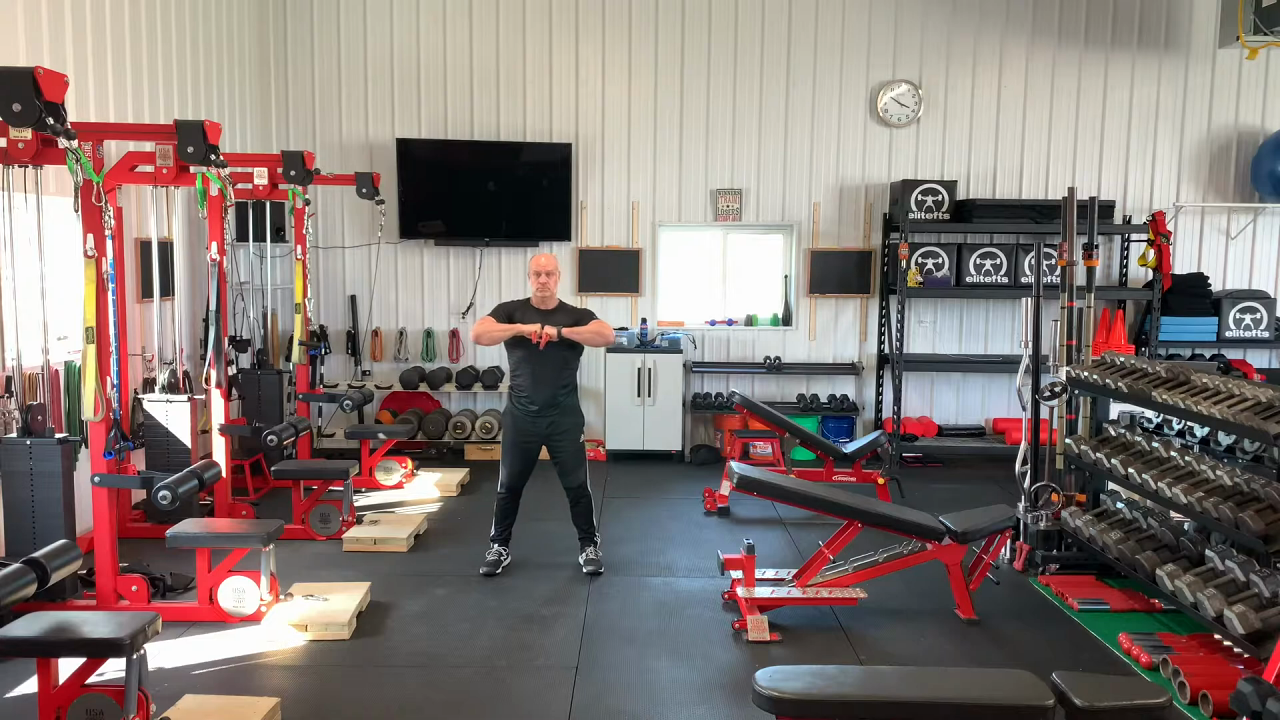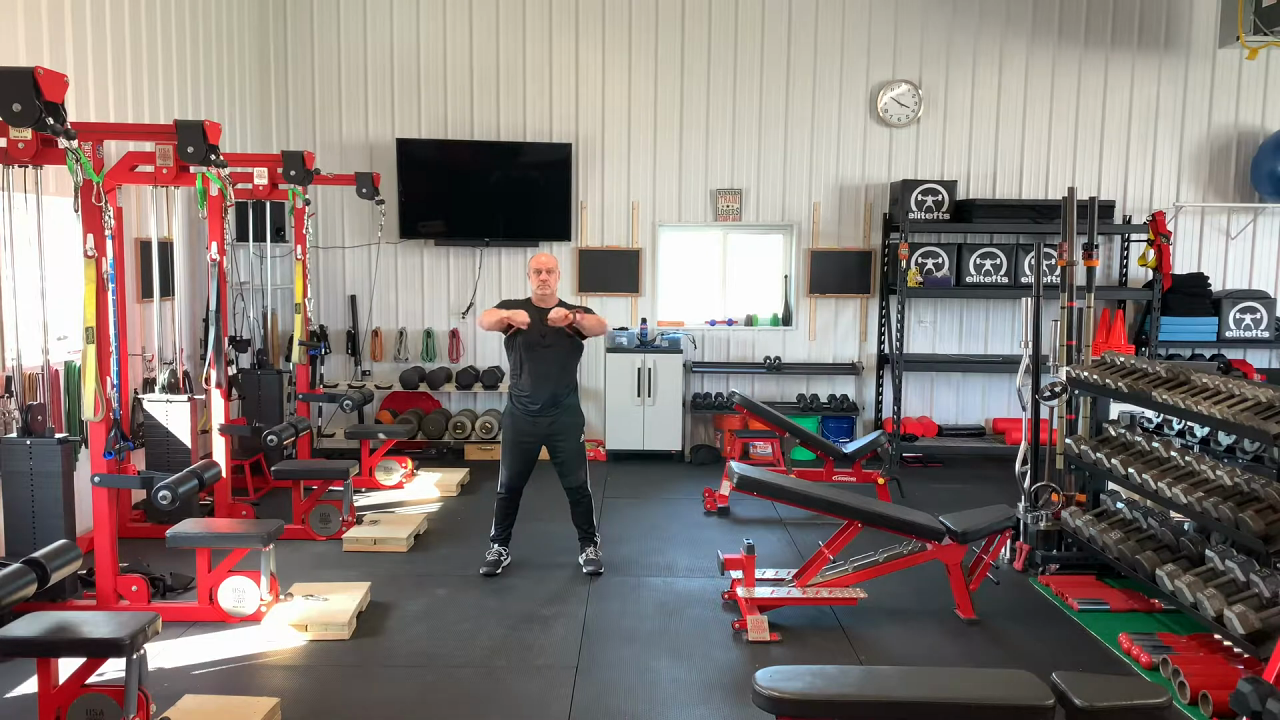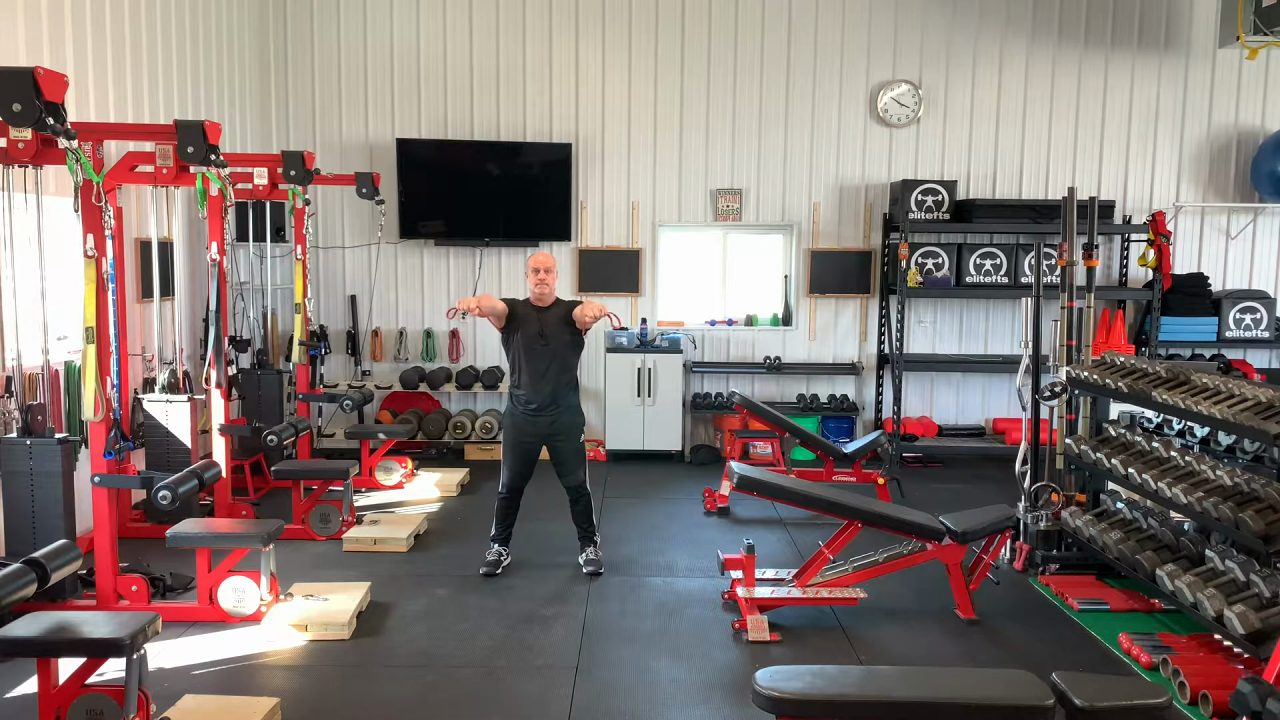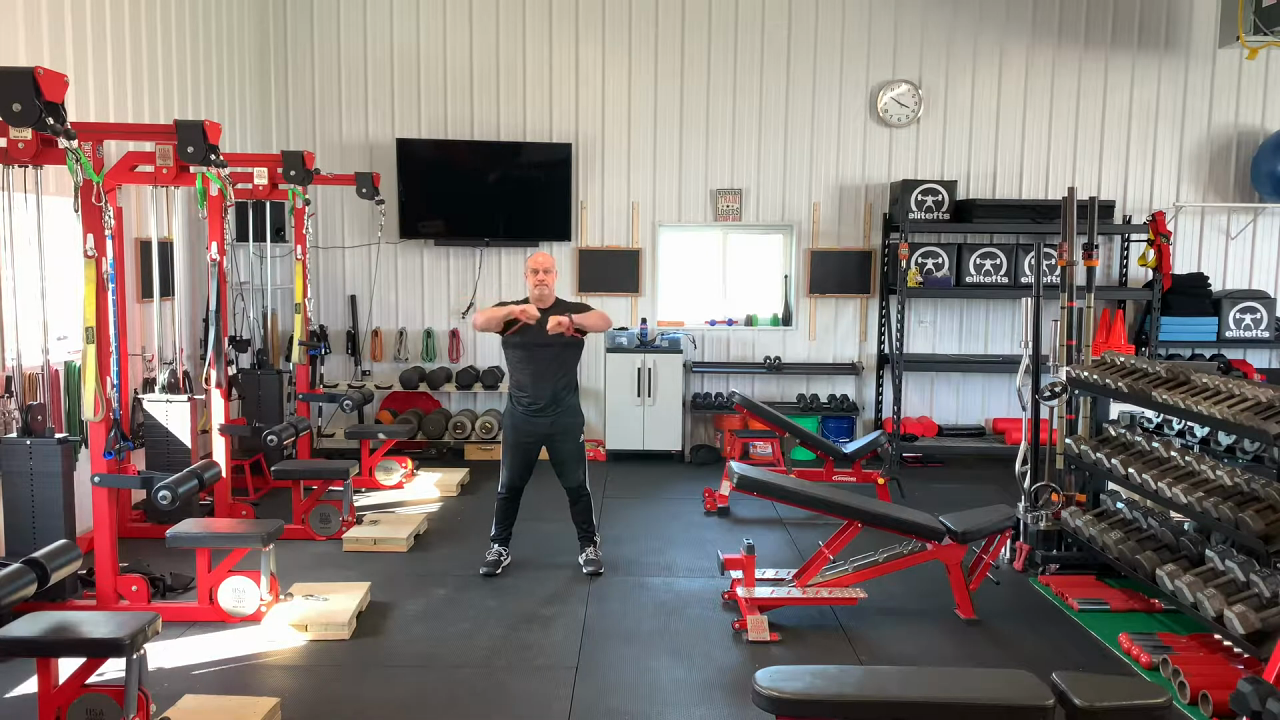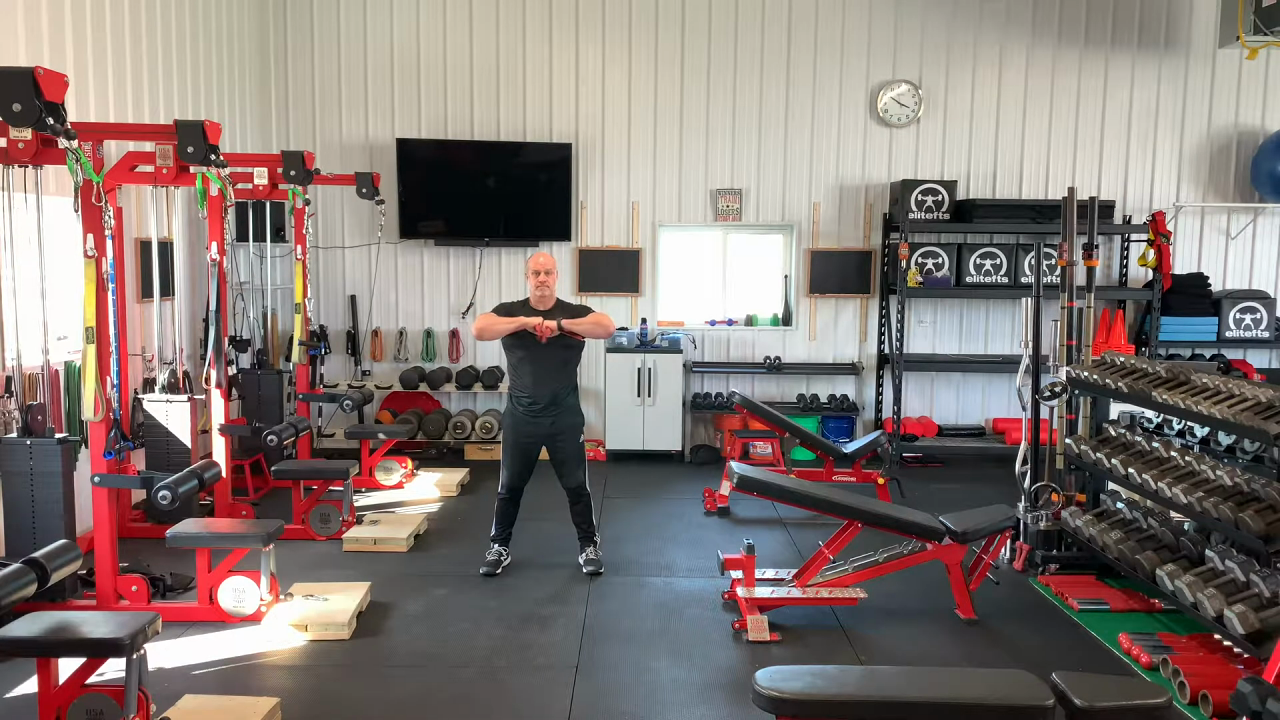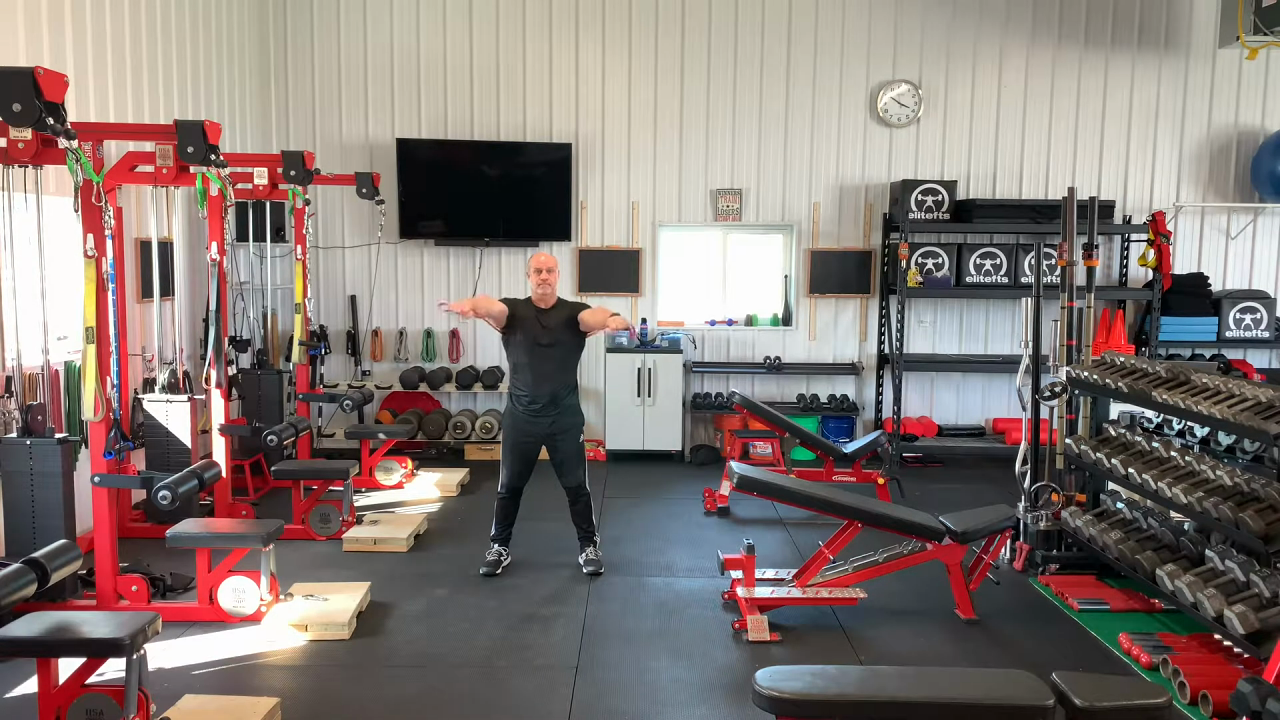
dt=0.5s
person 1, frame 1
left shoulder: (576, 315)
right shoulder: (511, 310)
left elbow: (607, 335)
right elbow: (477, 334)
left wrist: (559, 331)
right wrist: (521, 328)
left hip: (565, 418)
right hip: (521, 417)
left knee: (577, 486)
right knee: (509, 486)
left ankle: (589, 546)
right ankle: (499, 547)
person 1, frame 2
left shoulder: (575, 312)
right shoulder: (513, 308)
left elbow: (600, 327)
right elbow: (484, 321)
left wrist: (570, 317)
right wrist: (507, 317)
left hip: (565, 417)
right hip: (521, 416)
left knee: (577, 486)
right knee: (509, 486)
left ankle: (589, 546)
right ankle: (499, 547)
person 1, frame 3
left shoulder: (570, 311)
right shoulder: (513, 311)
left elbow: (586, 312)
right elbow: (493, 306)
left wrist: (593, 311)
right wrist: (476, 303)
left hip: (565, 417)
right hip: (521, 417)
left knee: (577, 486)
right knee: (510, 487)
left ankle: (589, 547)
right ankle: (499, 547)
person 1, frame 4
left shoulder: (572, 310)
right shoulder: (511, 311)
left elbow: (604, 321)
right elbow: (479, 321)
left wrist: (569, 320)
right wrist: (514, 310)
left hip: (565, 417)
right hip: (521, 417)
left knee: (577, 486)
right knee: (509, 486)
left ankle: (589, 547)
right ankle: (499, 547)
person 1, frame 5
left shoulder: (574, 313)
right shoulder: (510, 312)
left elbow: (607, 327)
right elbow: (478, 330)
left wrist: (560, 325)
right wrist: (524, 322)
left hip: (565, 418)
right hip: (521, 418)
left knee: (577, 487)
right knee: (509, 487)
left ankle: (589, 547)
right ankle: (499, 547)
person 1, frame 6
left shoulder: (572, 311)
right shoulder: (513, 310)
left elbow: (594, 316)
right elbow: (491, 306)
left wrist: (611, 318)
right wrist: (471, 305)
left hip: (565, 417)
right hip: (521, 417)
left knee: (576, 486)
right knee: (509, 487)
left ankle: (589, 547)
right ankle: (499, 547)
